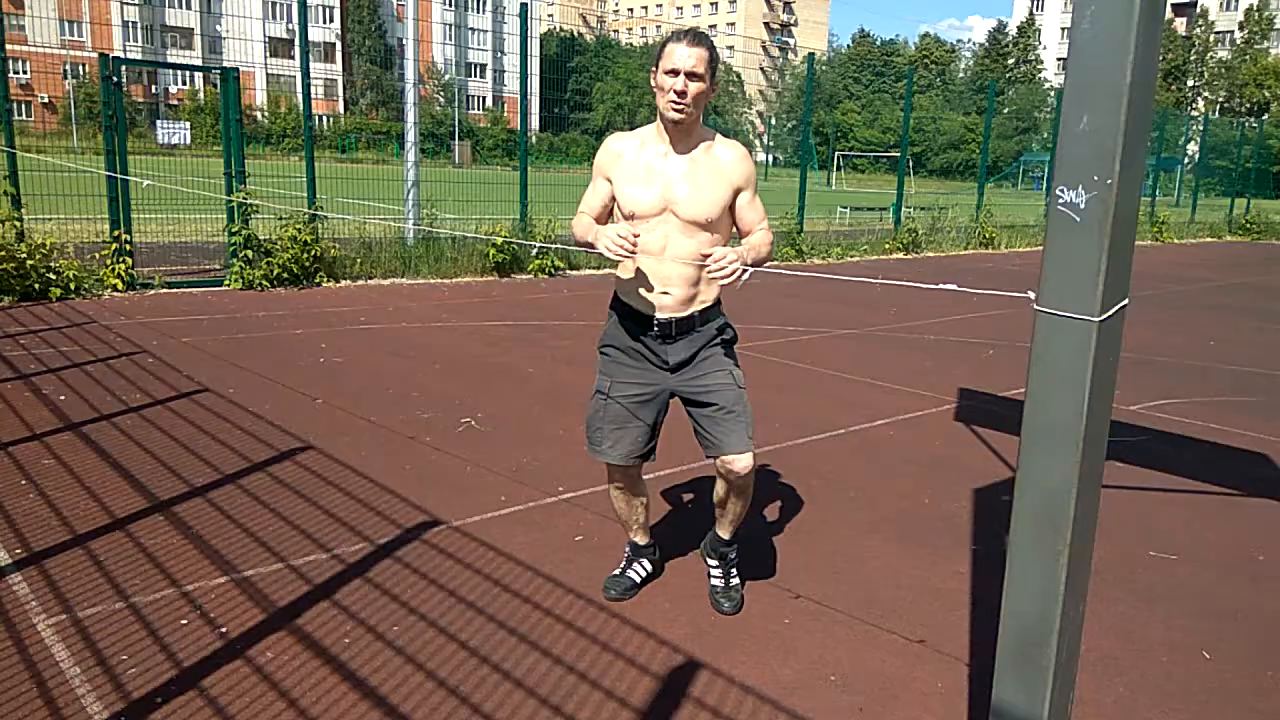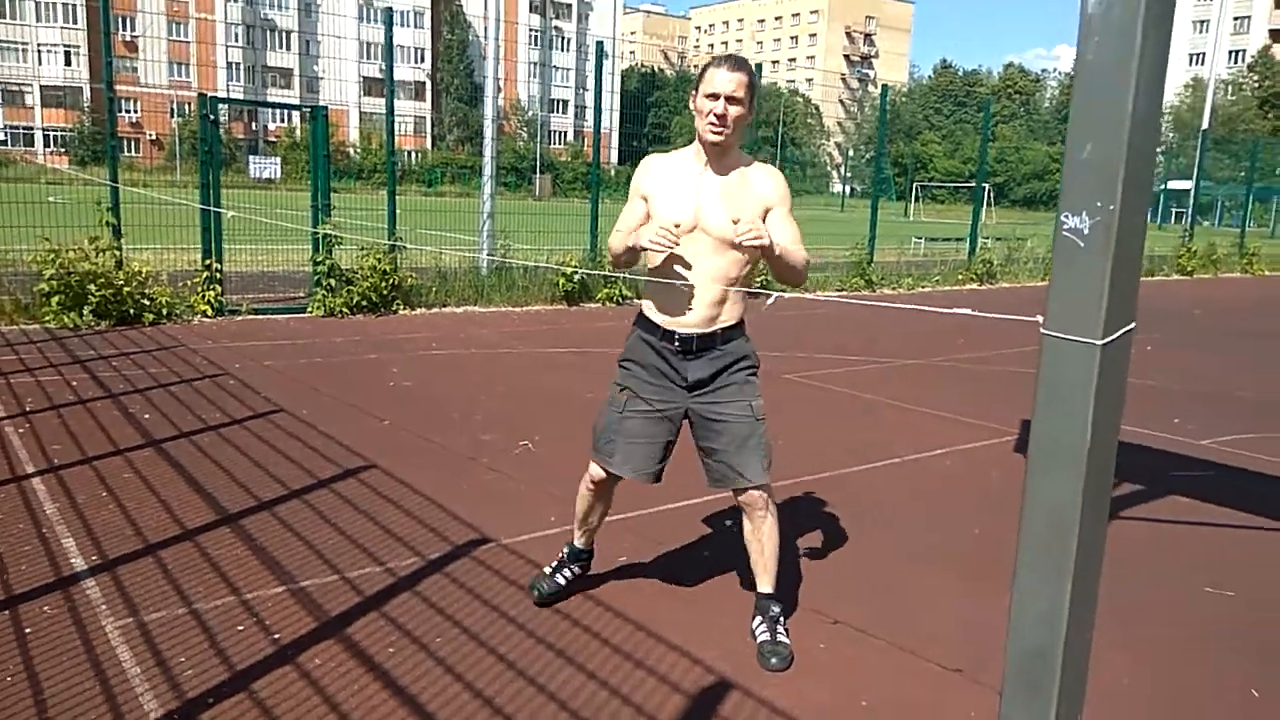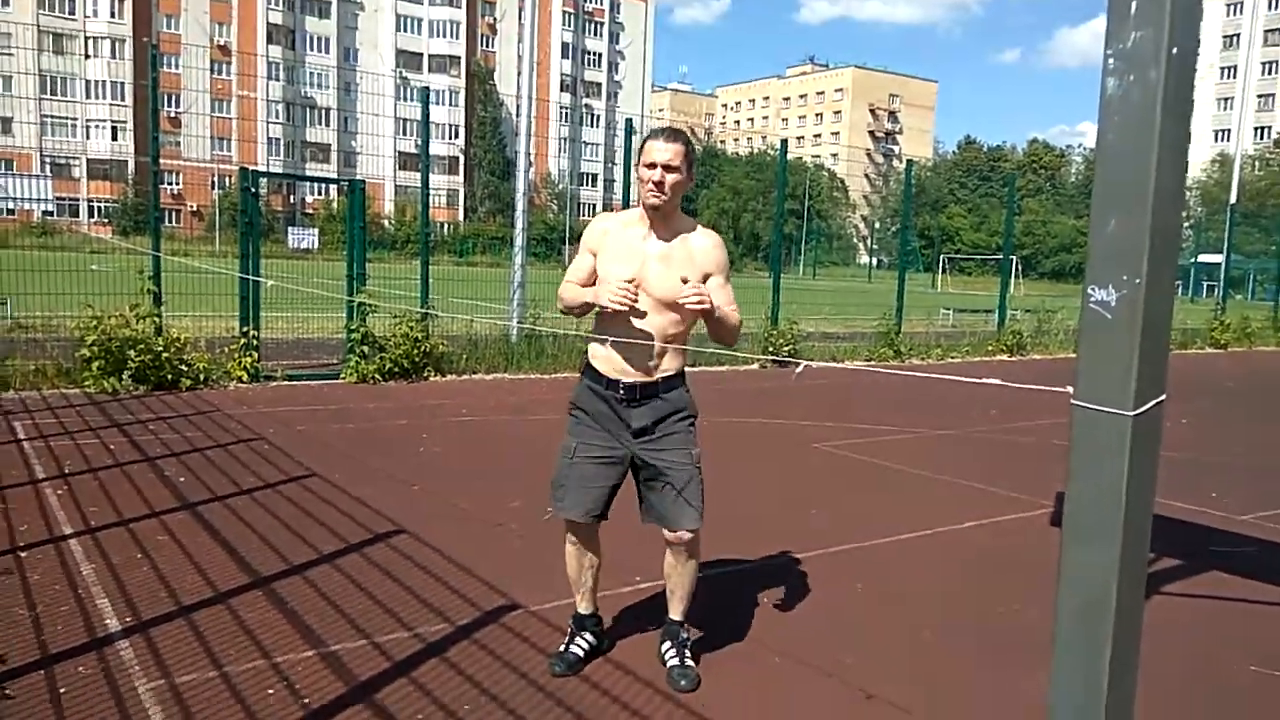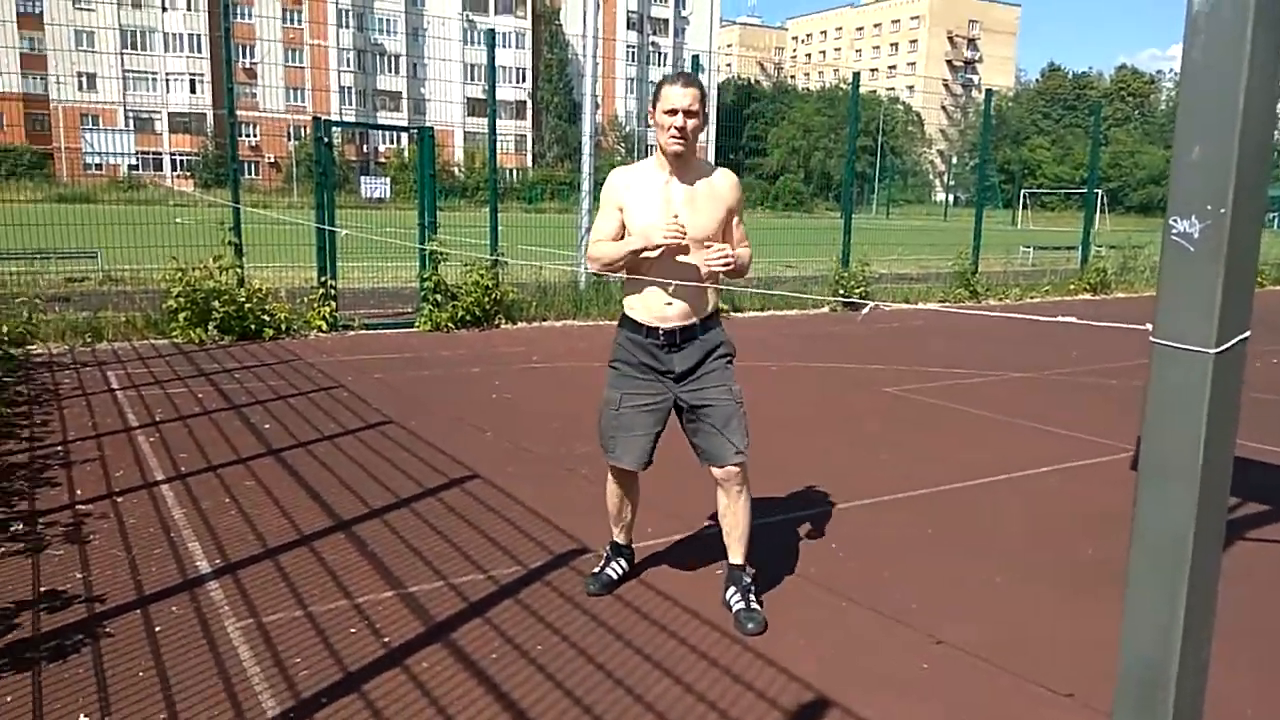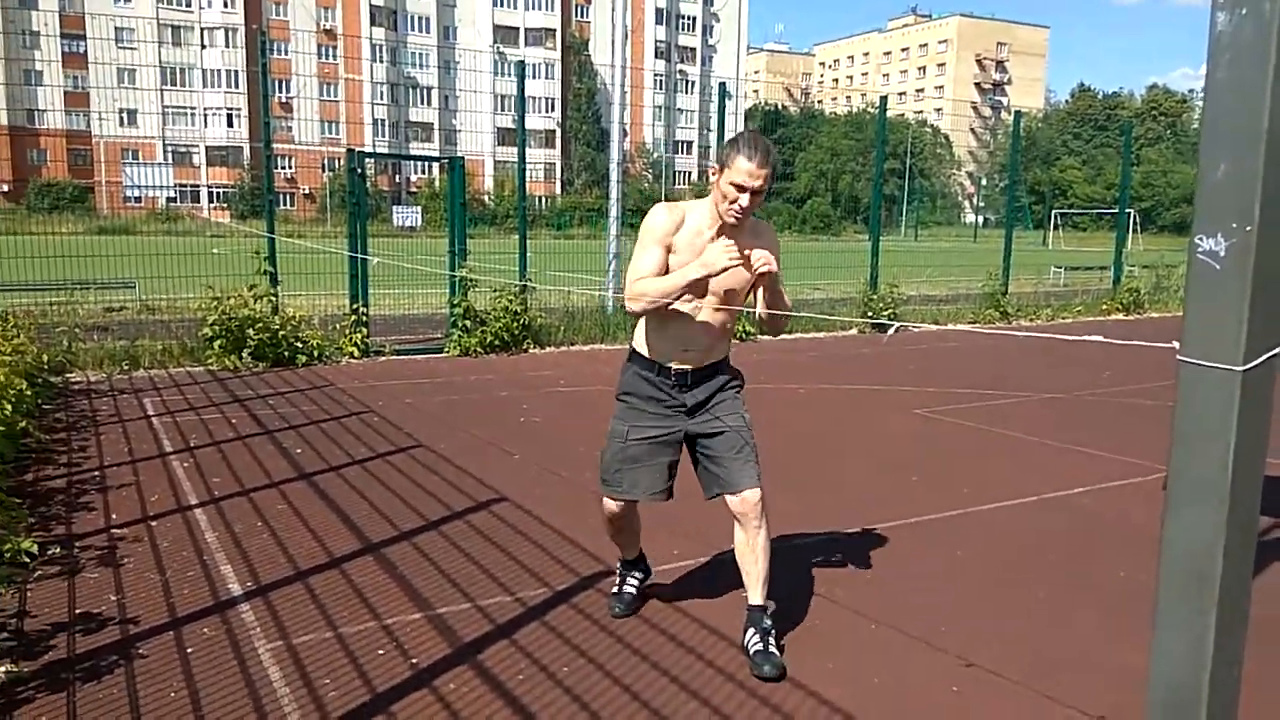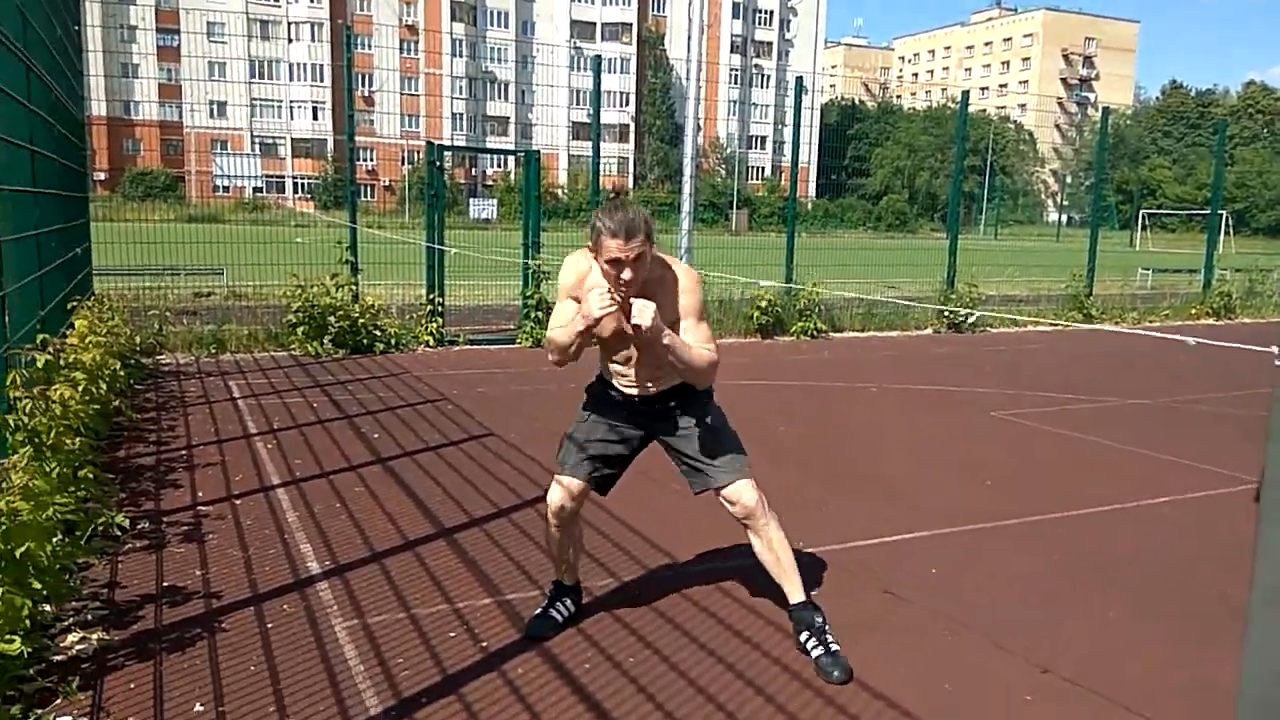
dt=0.7s
person 1, frame 1
left shoulder: (733, 159)
right shoulder: (618, 149)
left elbow: (761, 238)
right elbow: (583, 222)
left wrist: (742, 257)
right wrist: (601, 238)
left hip: (705, 334)
right hip: (630, 333)
left knee: (738, 466)
right knee: (619, 461)
left ankle: (721, 547)
right ankle: (641, 551)
person 1, frame 2
left shoulder: (766, 182)
right shoulder: (654, 170)
left elbow: (798, 274)
right elbow: (615, 251)
left wrist: (768, 247)
right wrist: (637, 239)
left hip: (723, 356)
right hip: (652, 349)
left knee: (754, 492)
right knee: (601, 472)
left ankle: (768, 609)
right ankle: (577, 556)
person 1, frame 3
left shoulder: (705, 245)
right shoulder: (603, 229)
left elbow: (732, 335)
right elbow: (565, 297)
left wrist: (709, 307)
right wrist: (593, 295)
left hip: (665, 404)
right hip: (597, 397)
left knee: (681, 534)
right knee: (576, 523)
left ankle: (675, 636)
right ankle: (587, 627)
person 1, frame 4
left shoulder: (724, 184)
right shoulder: (623, 182)
left elbow: (743, 251)
right elbow: (594, 257)
left wrist: (732, 260)
right wrist: (640, 241)
left hip: (703, 344)
right hip: (638, 344)
left knee: (731, 469)
right knee: (622, 464)
left ankle: (738, 579)
right ankle: (620, 552)
person 1, frame 5
left shoulder: (763, 237)
right shoulder: (668, 218)
left elbow: (776, 325)
right elbow: (636, 299)
left wrist: (771, 286)
right wrist: (704, 270)
left hip: (715, 384)
right hip: (650, 383)
left knee: (747, 505)
right knee: (616, 505)
left ankle: (758, 622)
right ankle: (632, 565)
person 1, frame 6
left shoulder: (681, 279)
right shoulder: (577, 271)
left elbow: (707, 367)
right elbow: (555, 352)
left wrist: (660, 335)
right wrist: (584, 322)
left hip: (683, 397)
right hip: (615, 400)
left knee: (748, 502)
right knee: (561, 500)
left ankle: (806, 616)
right ankle: (566, 594)
